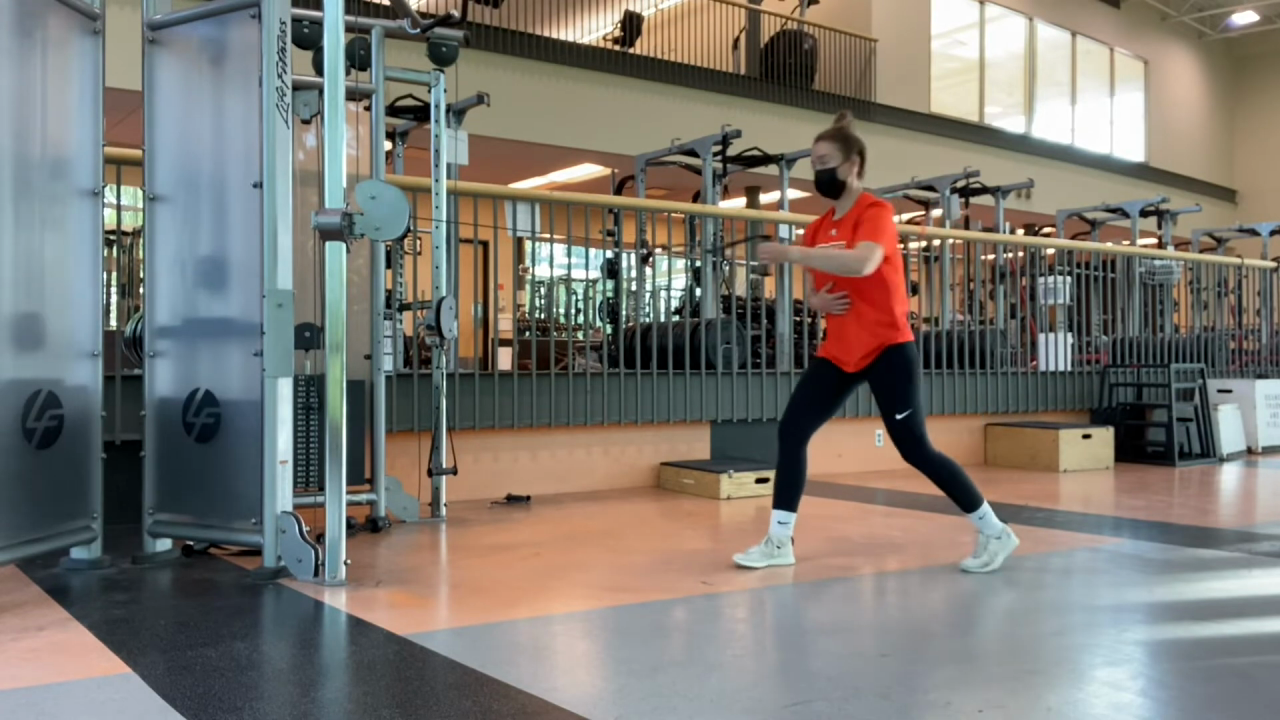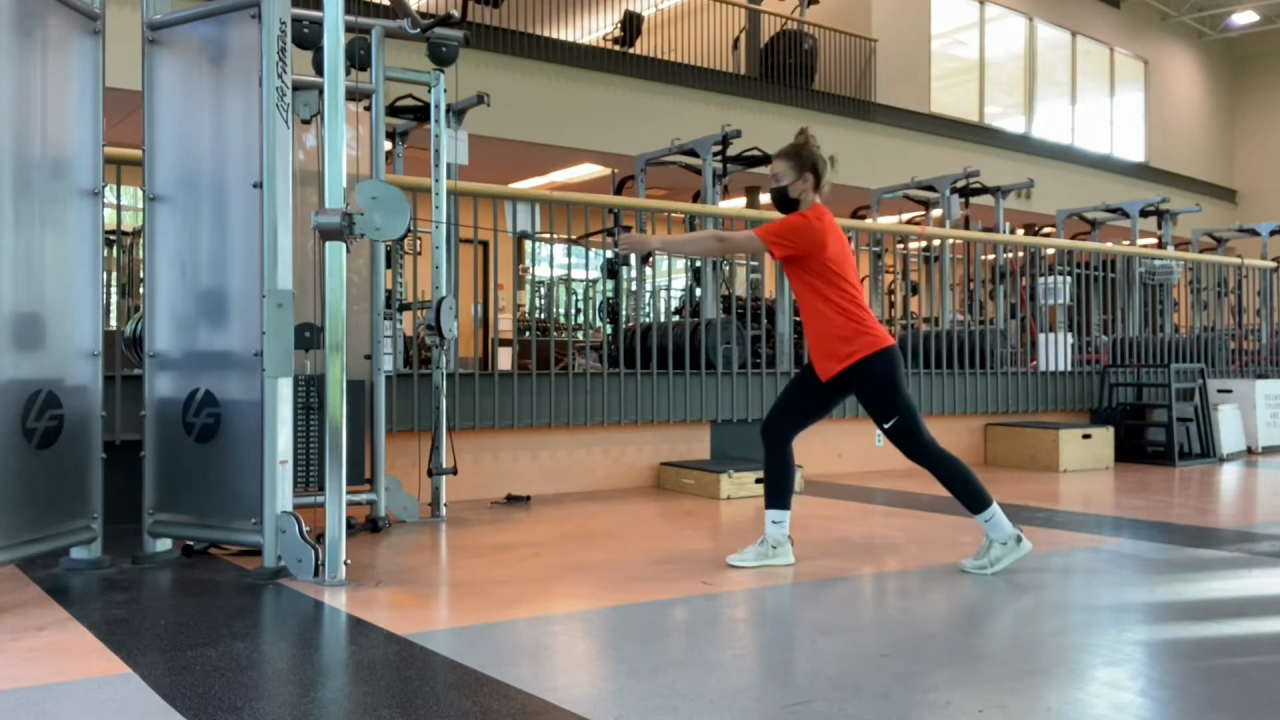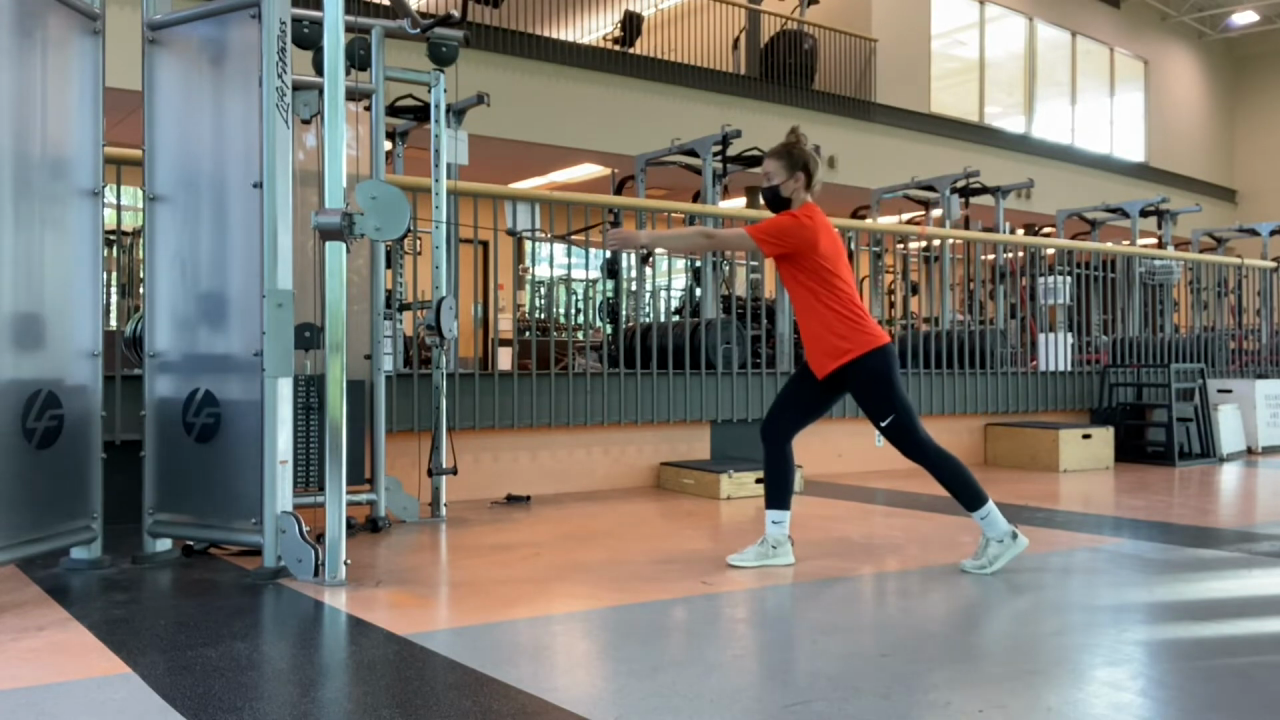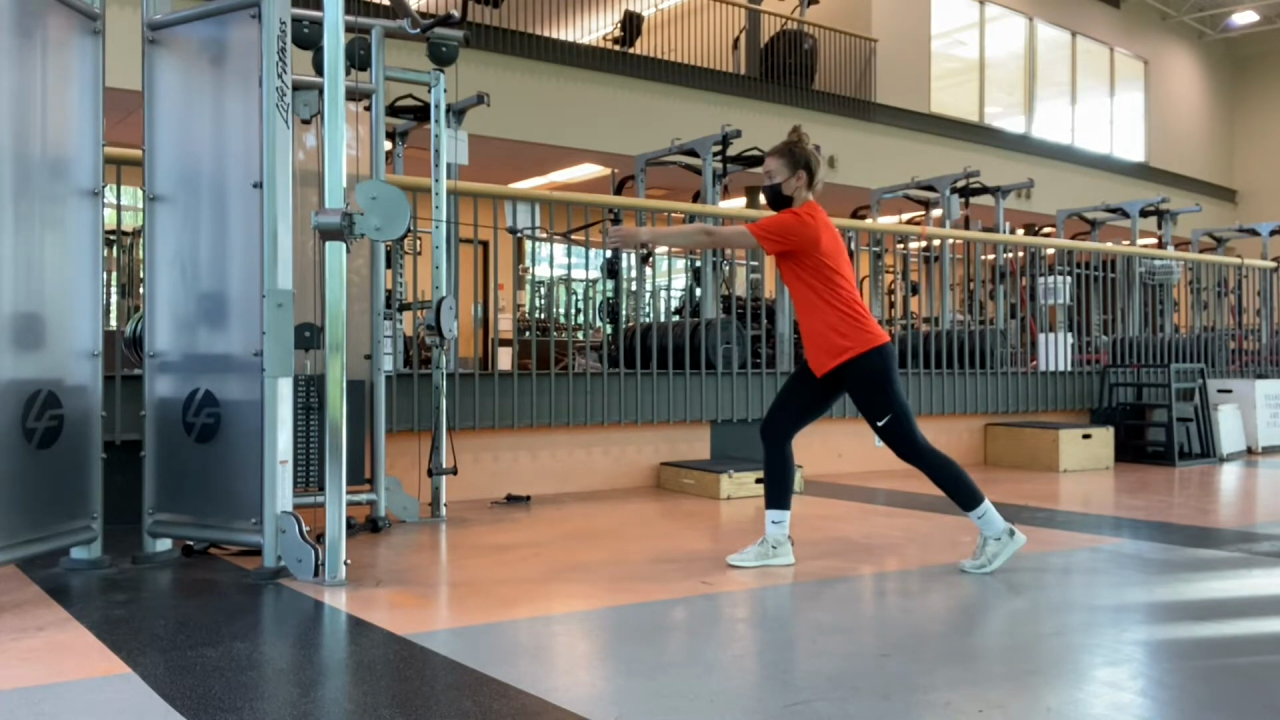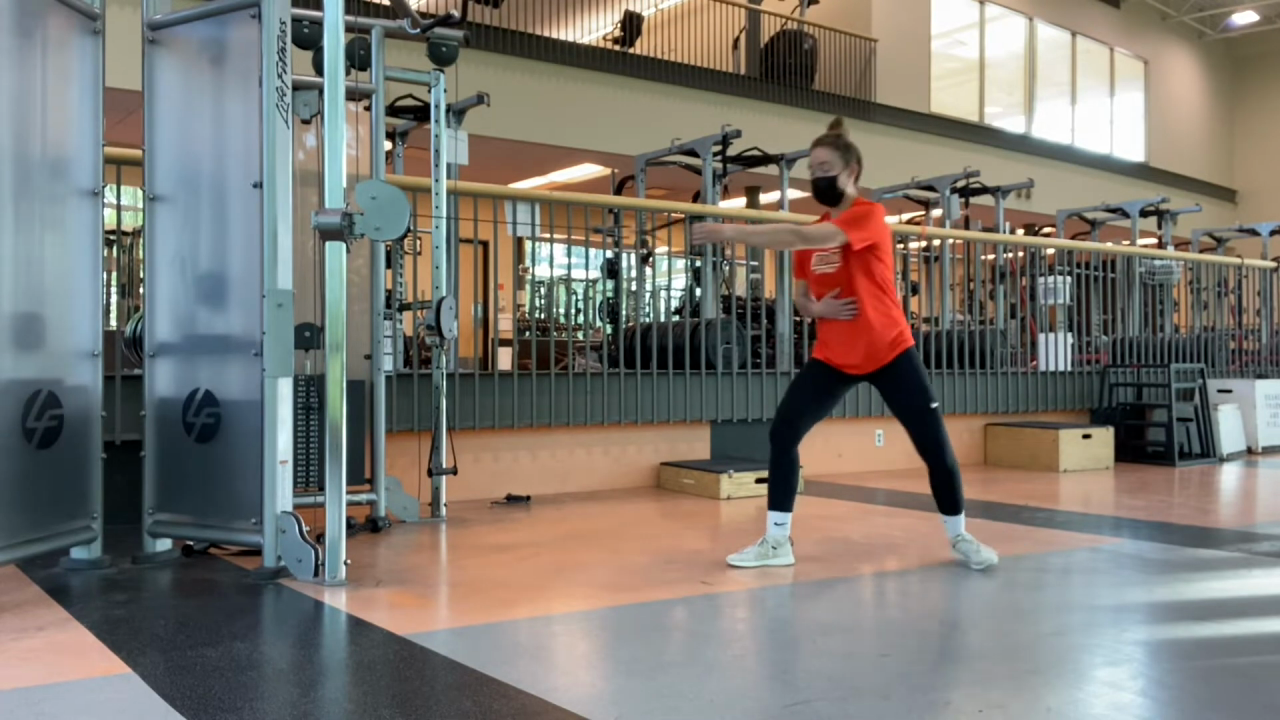
dt=0.4s
person 1, frame 1
left shoulder: (875, 211)
right shoulder: (817, 228)
left elbow: (861, 264)
right elbow: (811, 290)
left wrist: (793, 253)
right wrist: (820, 303)
left hip: (888, 348)
right hip: (837, 352)
left knee: (914, 450)
right knee: (791, 431)
left ankle: (994, 533)
right ankle: (779, 541)
person 1, frame 2
left shoulder: (807, 225)
right shoulder: (807, 227)
left elbow: (726, 243)
left wrist: (654, 243)
left hip: (867, 357)
right hip: (831, 360)
left knee: (919, 447)
right knee: (775, 431)
left ankle: (1004, 536)
right ankle: (777, 541)
person 1, frame 3
left shoulder: (798, 225)
right shoulder: (801, 226)
left elbow: (713, 240)
left wrist: (642, 237)
left hip: (862, 357)
right hip: (827, 360)
left knee: (915, 445)
right knee: (774, 432)
left ankle: (1000, 533)
right ankle: (776, 541)
person 1, frame 4
left shoulder: (800, 222)
right shoulder: (801, 224)
left elbow: (713, 236)
left wrist: (645, 234)
left hip: (862, 356)
right hip: (826, 359)
left knee: (910, 447)
right knee: (774, 431)
left ankle: (997, 531)
right ankle: (776, 541)
person 1, frame 5
left shoulder: (869, 215)
right shoulder: (815, 232)
left elbow: (809, 238)
right elbow: (798, 298)
left wrist: (731, 232)
right wrist: (818, 309)
left hip: (890, 352)
right hip: (832, 356)
left knee: (935, 447)
right knee: (782, 433)
left ankle: (959, 536)
right ankle: (776, 542)
